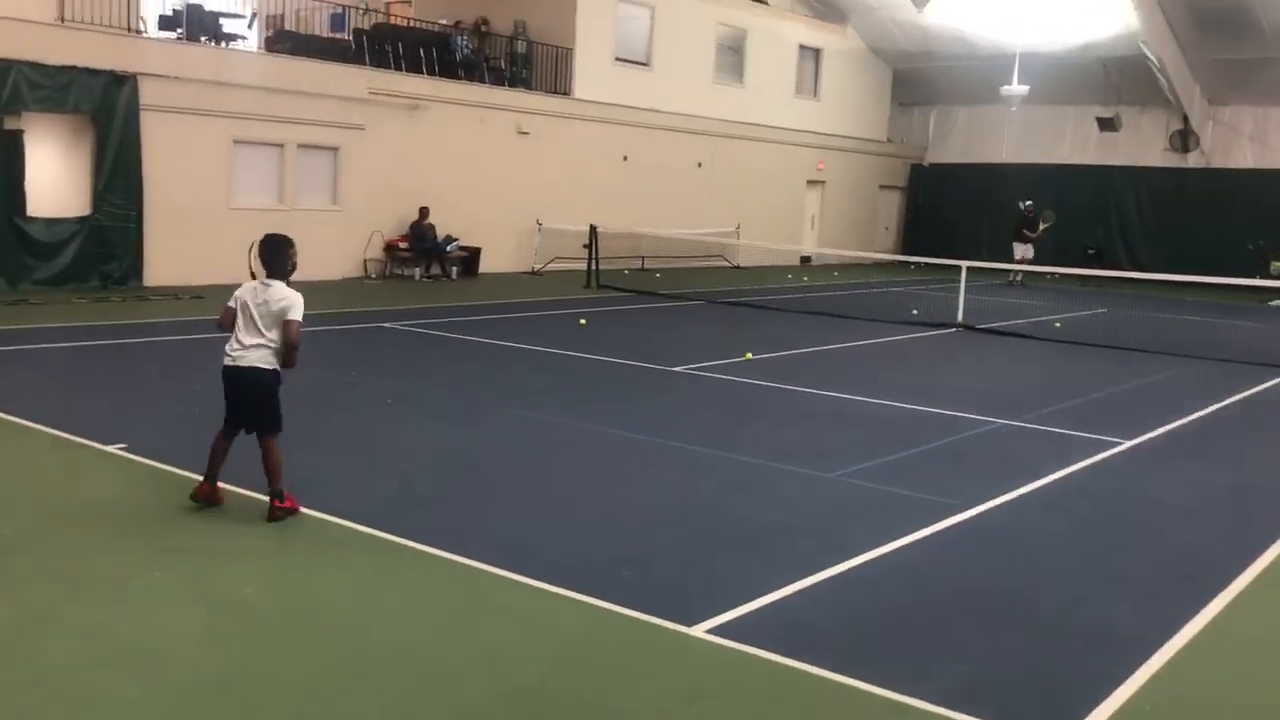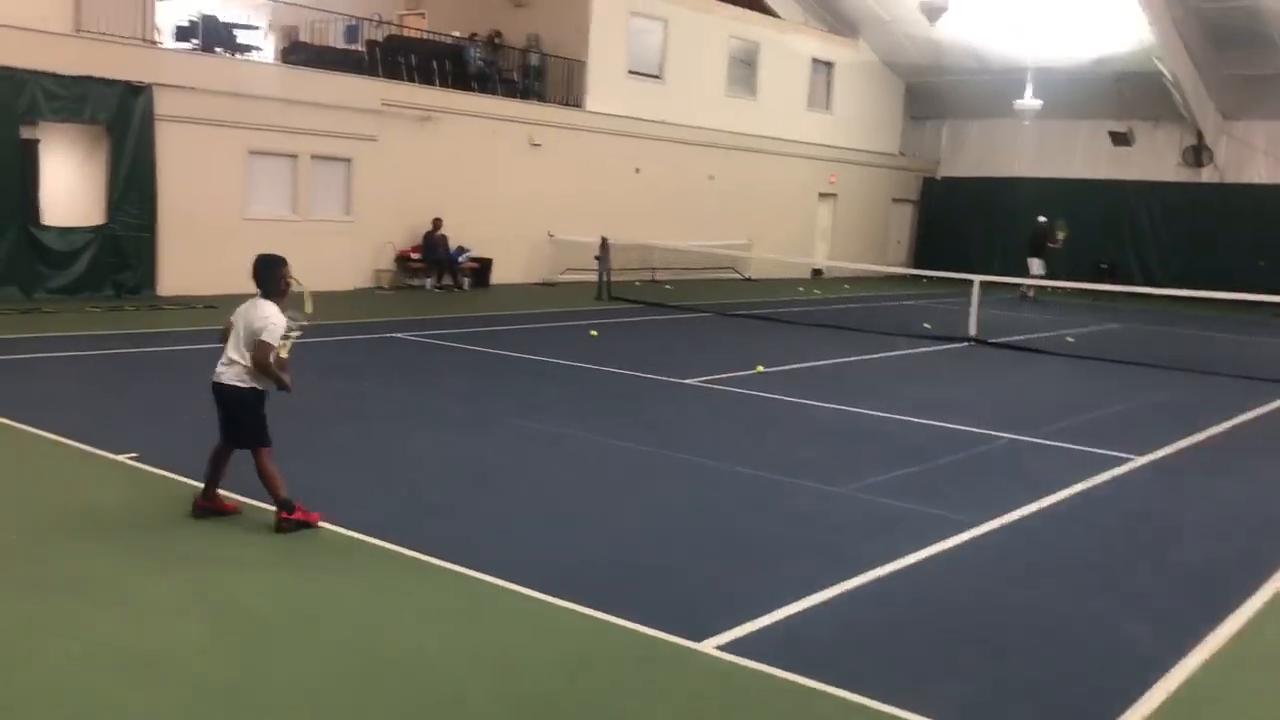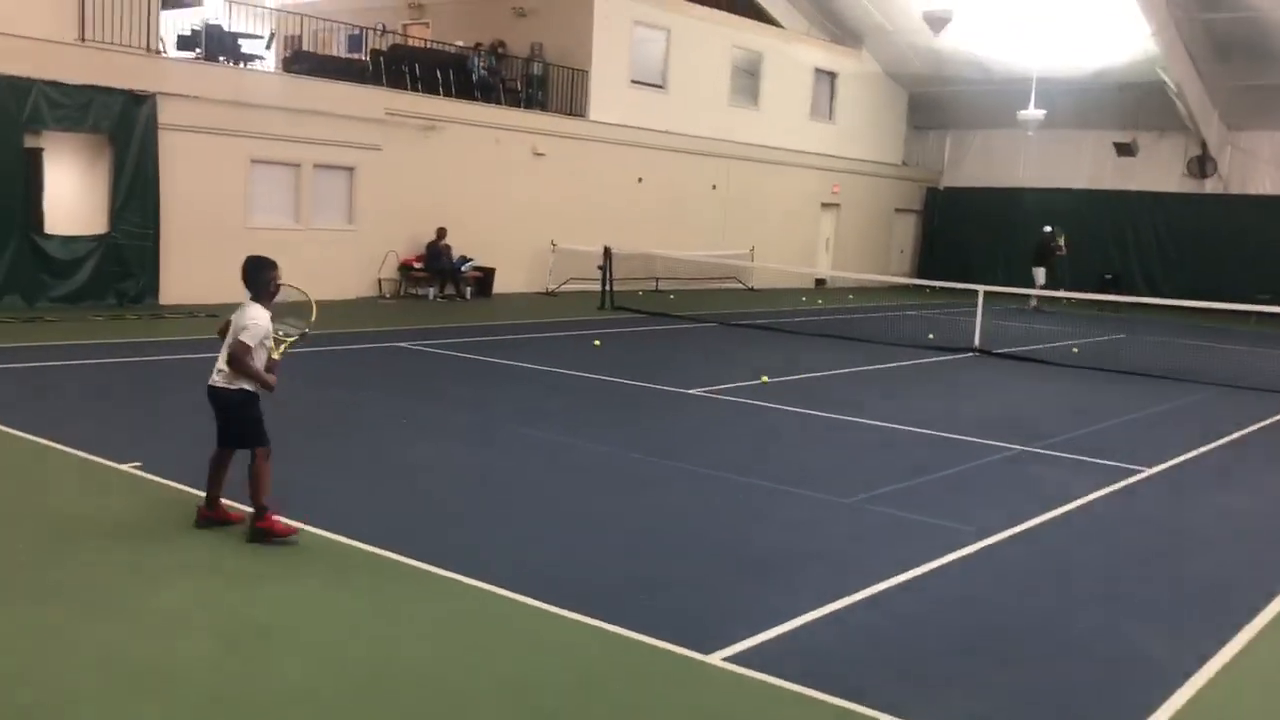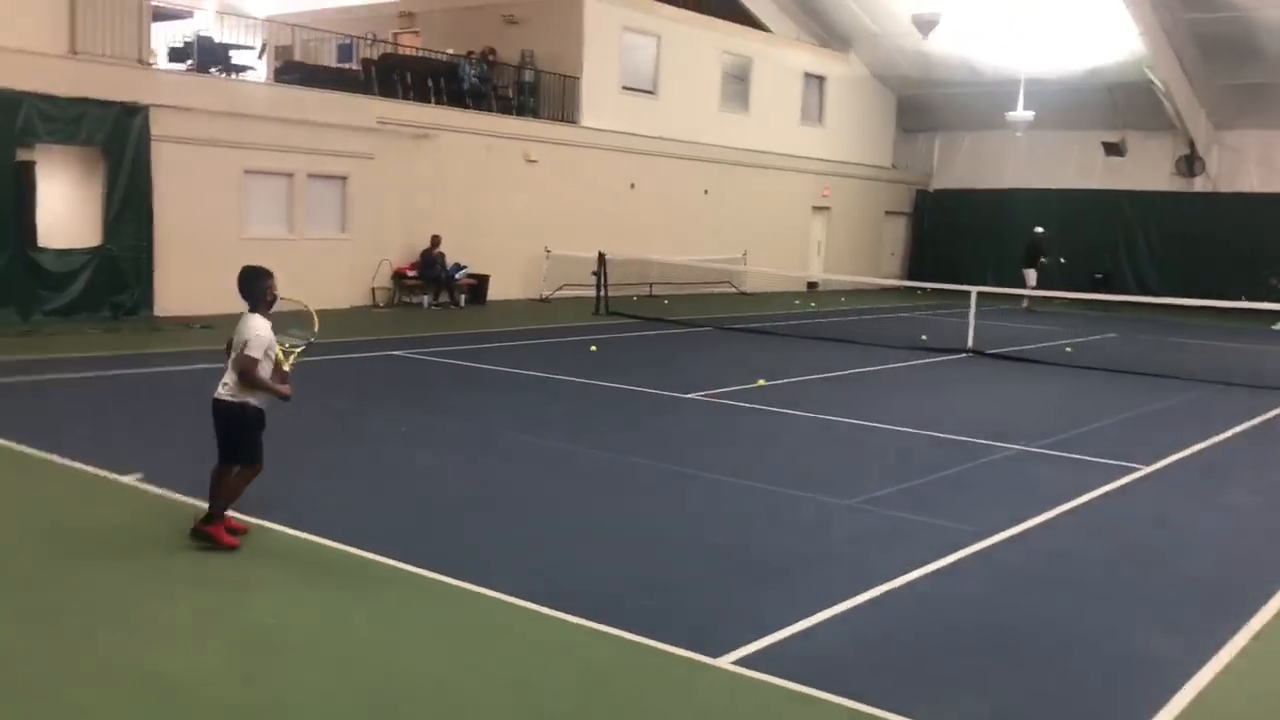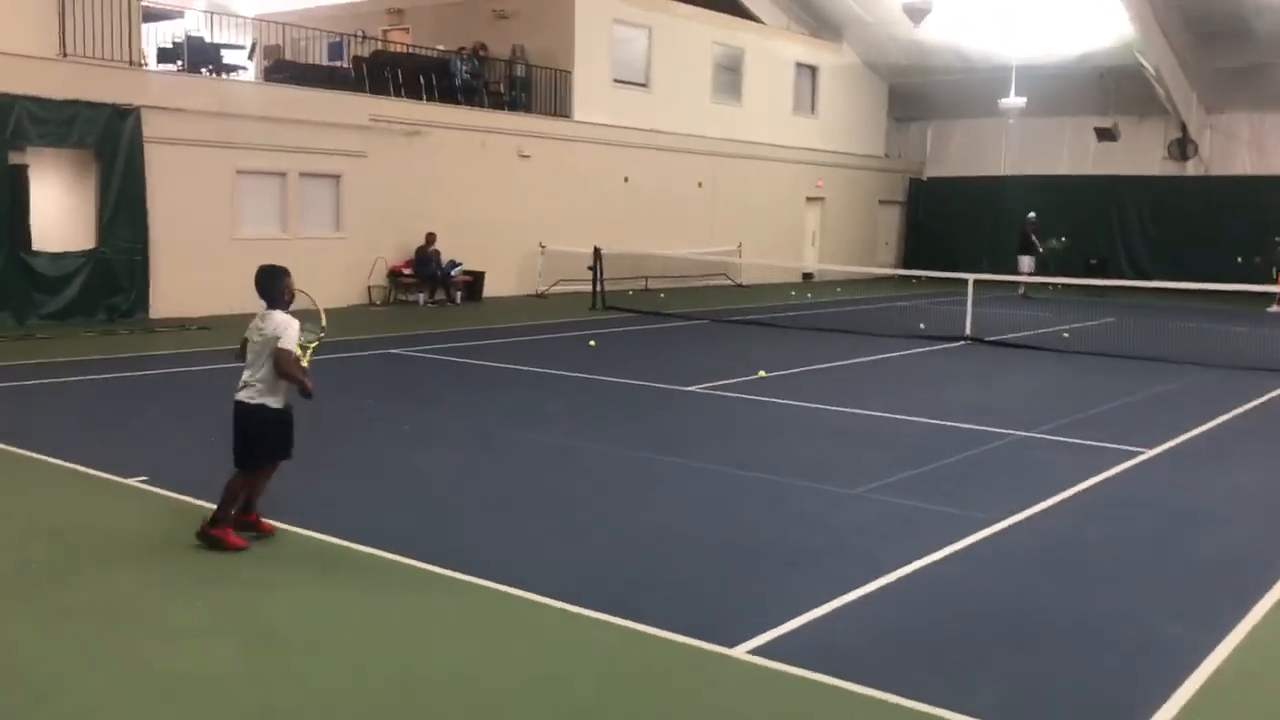
dt=0.2s
person 1, frame 1
left shoulder: (245, 289)
right shoulder: (292, 298)
left elbow: (223, 322)
right elbow: (292, 340)
right wrist: (288, 360)
left hip: (233, 367)
right hip: (262, 371)
left knee: (229, 428)
right knee: (268, 436)
left ankle: (208, 486)
right ankle: (279, 500)
person 1, frame 2
left shoulder: (247, 307)
right shoulder: (275, 319)
left elbow: (226, 336)
right elbow: (261, 360)
right wrist: (282, 379)
left hip: (223, 381)
right hip: (244, 388)
left knee: (228, 441)
right knee: (261, 450)
left ankle: (207, 498)
right ankle: (287, 511)
person 1, frame 3
left shoulder: (245, 310)
right shoulder: (259, 320)
left elbow: (224, 331)
right elbow: (235, 358)
right wrist: (263, 378)
left hip: (221, 388)
right hip: (235, 391)
left knee: (226, 448)
right knee: (261, 450)
left ankle: (211, 508)
right ankle: (262, 519)
person 1, frame 4
left shoulder: (247, 321)
right shoulder: (260, 331)
right elbow: (244, 372)
left wrist: (272, 366)
right wrist: (276, 388)
left hip: (228, 402)
right hip: (240, 406)
left knee: (228, 462)
right knee: (251, 465)
left ankle: (215, 517)
right ankle: (210, 523)
person 1, frame 5
left shoulder: (259, 320)
right shoulder: (288, 324)
left elbow: (243, 353)
right elbow: (283, 365)
right wrist: (304, 383)
left hip: (249, 401)
right hip: (263, 406)
left knee: (271, 460)
right knee: (252, 469)
left ankle: (247, 513)
right ankle: (216, 526)
